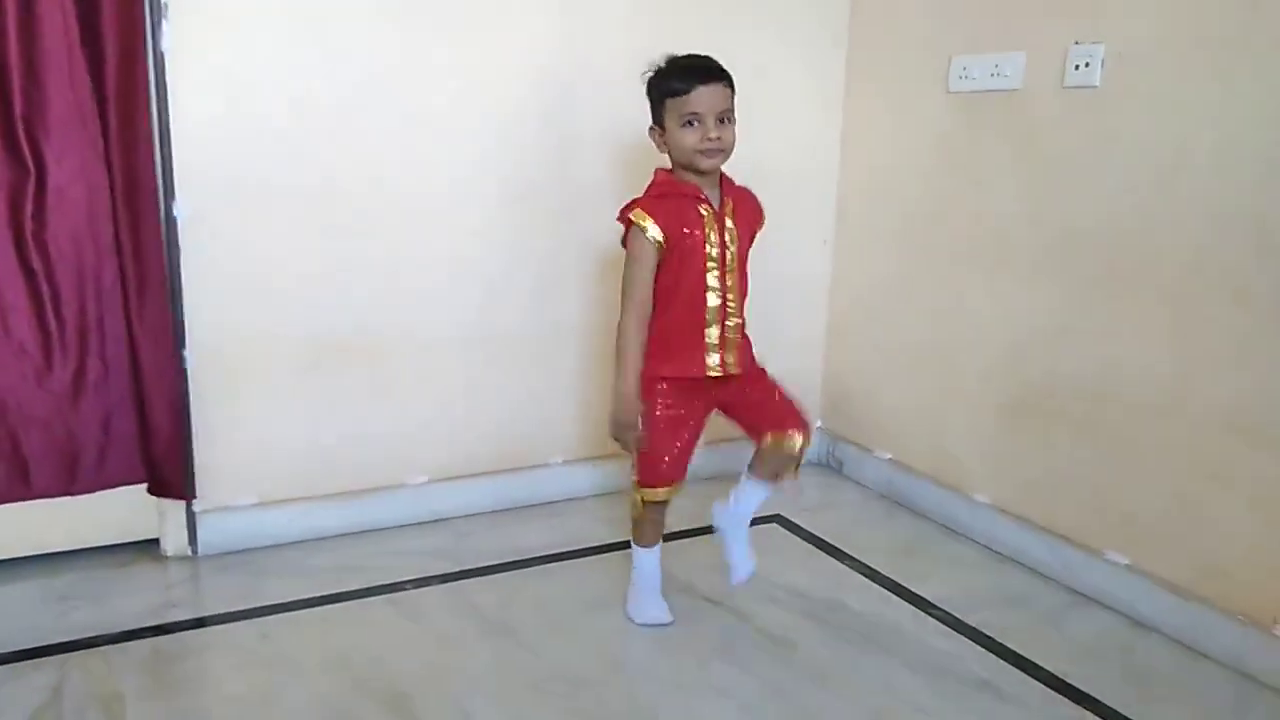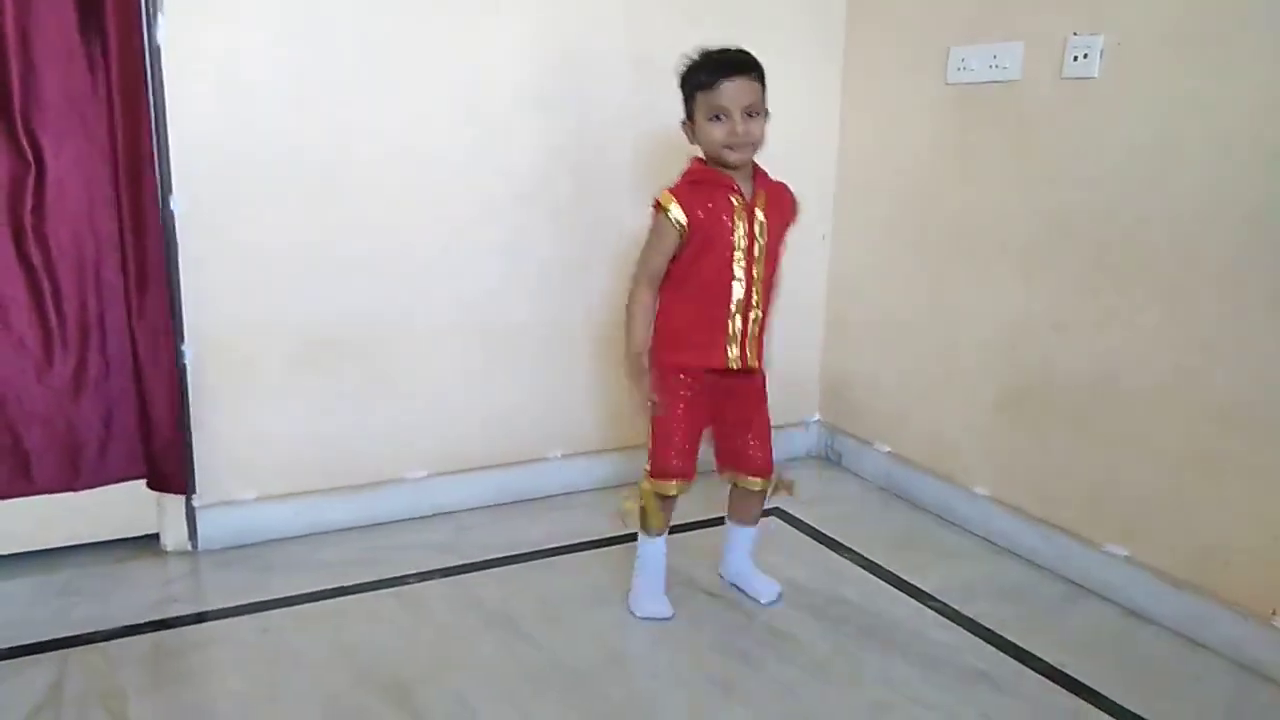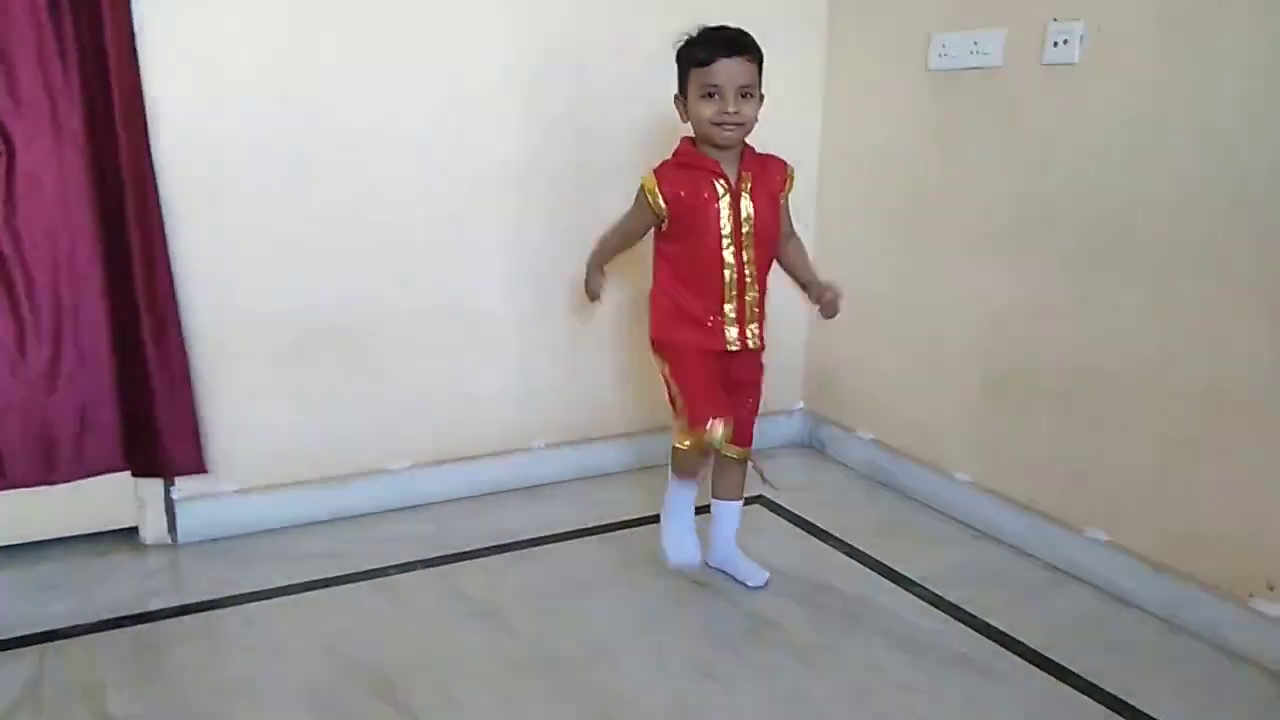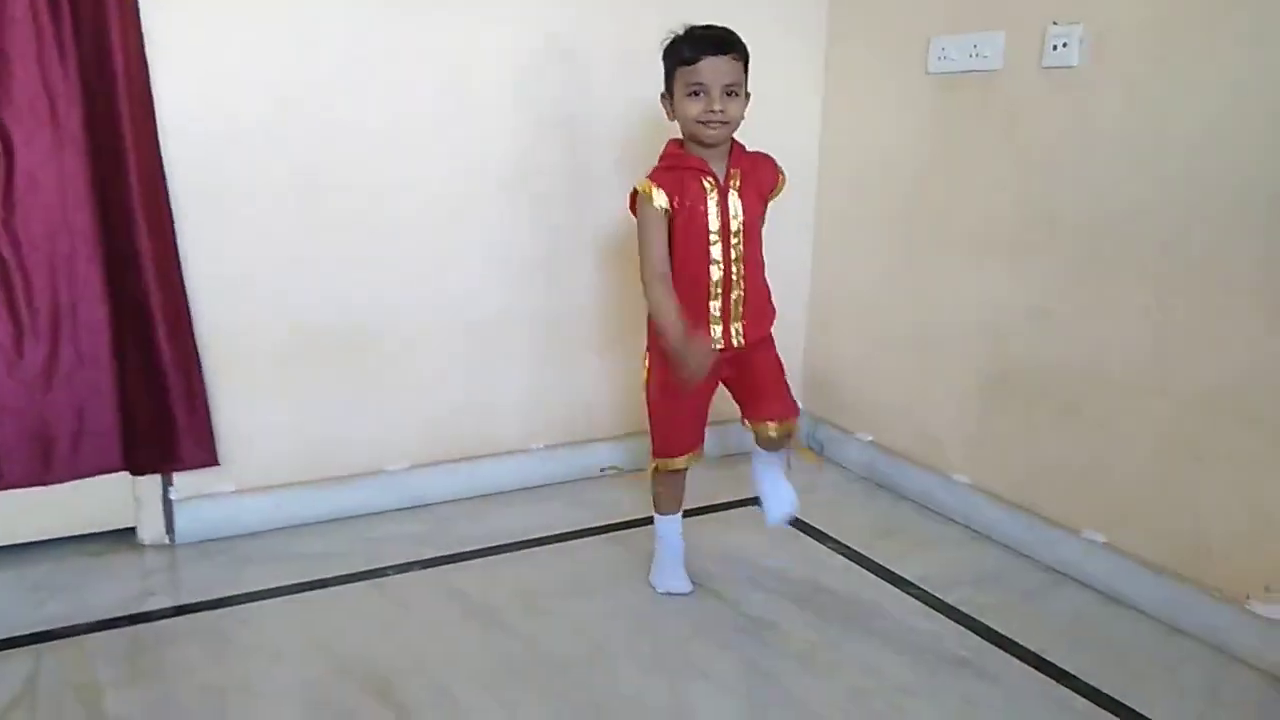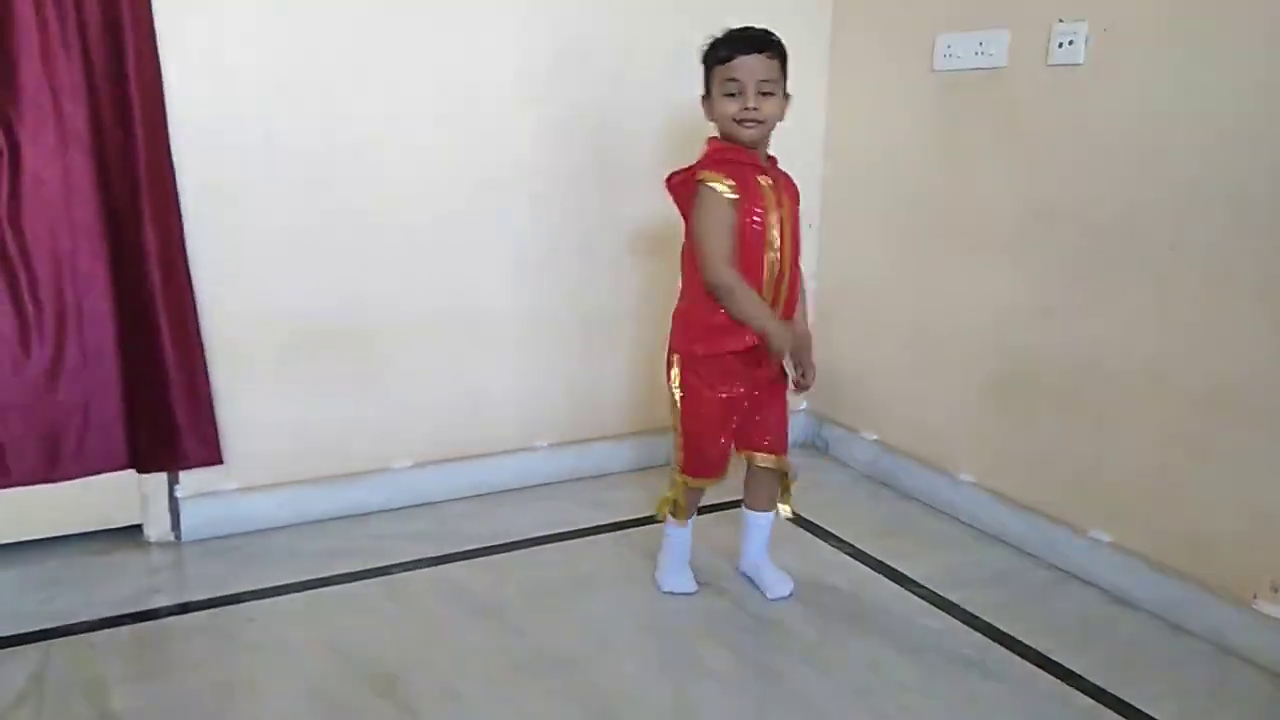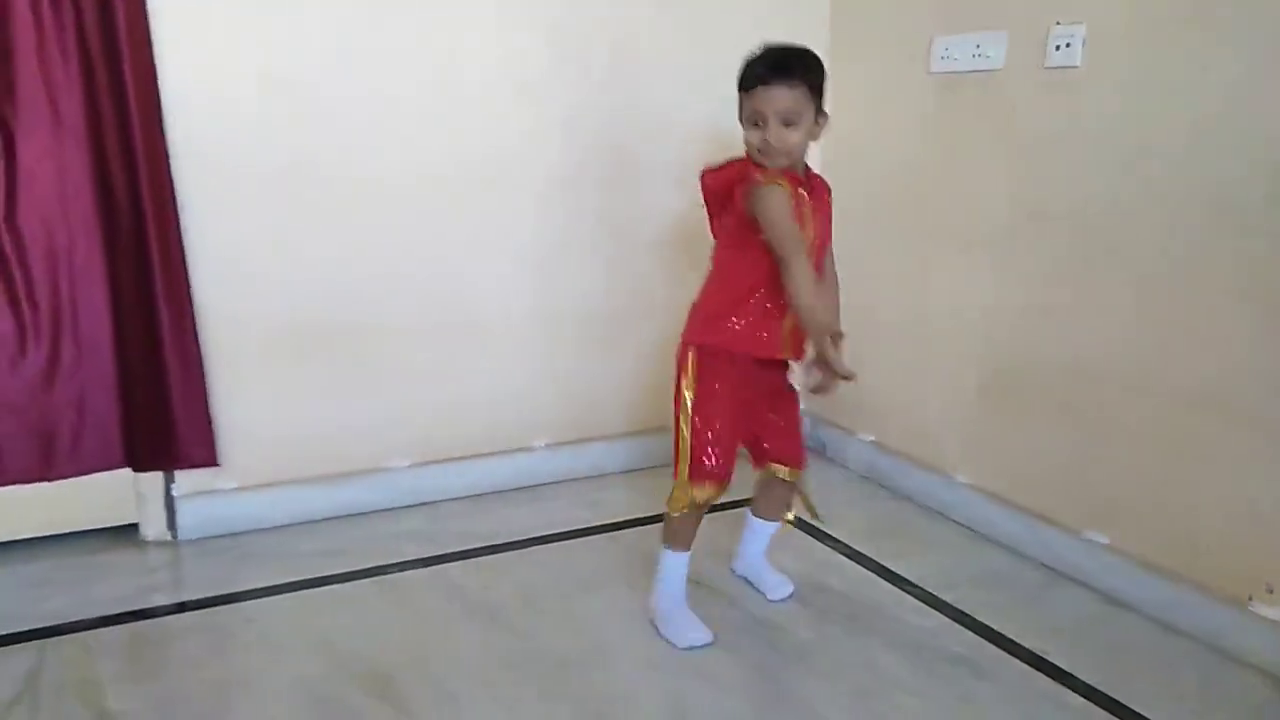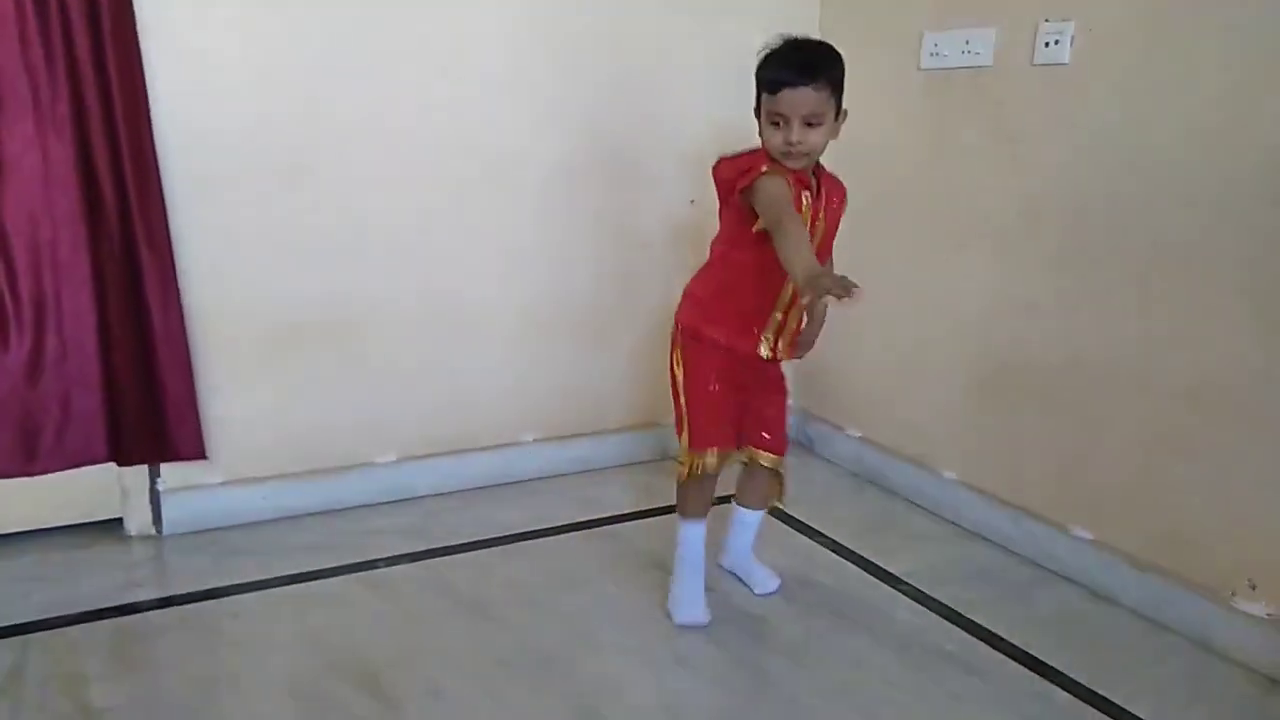
dt=0.3s
person 1, frame 1
left shoulder: (744, 207)
right shoulder: (650, 216)
right elbow: (634, 307)
right wrist: (629, 396)
left hip: (732, 360)
right hip: (668, 373)
left knee: (790, 434)
right knee: (657, 481)
left ankle: (734, 517)
right ankle: (644, 582)
person 1, frame 2
left shoulder: (779, 201)
right shoulder: (680, 204)
right elbow: (645, 285)
right wrist: (638, 362)
left hip: (744, 361)
right hip: (681, 362)
left knee: (755, 468)
right knee: (670, 472)
left ankle: (738, 561)
right ankle: (647, 576)
person 1, frame 3
left shoulder: (774, 176)
right shoulder: (669, 183)
right elbow: (628, 230)
left wrist: (814, 286)
right wrist: (595, 265)
left hip: (747, 337)
right hip: (684, 336)
left knee: (736, 443)
right knee: (708, 429)
left ankle: (726, 544)
right ankle: (678, 500)
person 1, frame 4
left shoulder: (762, 174)
right shoulder: (659, 186)
right elbow: (655, 274)
right wrist: (681, 342)
left hip: (750, 333)
right hip: (682, 344)
left knee: (778, 421)
right knee: (673, 452)
left ankle: (768, 467)
right ankle: (668, 551)
person 1, frame 5
left shoulder: (783, 184)
right shoulder: (712, 183)
right elbow: (719, 276)
left wrist: (801, 336)
right wrist: (781, 336)
left hip: (764, 348)
right hip: (708, 348)
left knee: (769, 455)
right knee: (702, 462)
left ankle: (755, 553)
right ankle: (676, 549)
person 1, frame 6
left shoulder: (816, 192)
right shoulder: (757, 185)
left elbow: (823, 271)
right elbow: (792, 259)
left wrist: (826, 340)
right wrist: (821, 338)
left hip: (770, 355)
right hip: (720, 350)
left knee: (786, 462)
right knee: (704, 470)
left ankle: (752, 557)
right ankle: (668, 592)
person 1, frame 7
left shoulder: (830, 190)
right shoulder: (761, 178)
right elbow: (784, 225)
left wrist: (805, 321)
right wrist: (811, 277)
left hip: (766, 344)
right hip: (709, 334)
left knee: (769, 451)
right knee: (707, 451)
left ankle: (739, 550)
right ankle: (688, 573)
